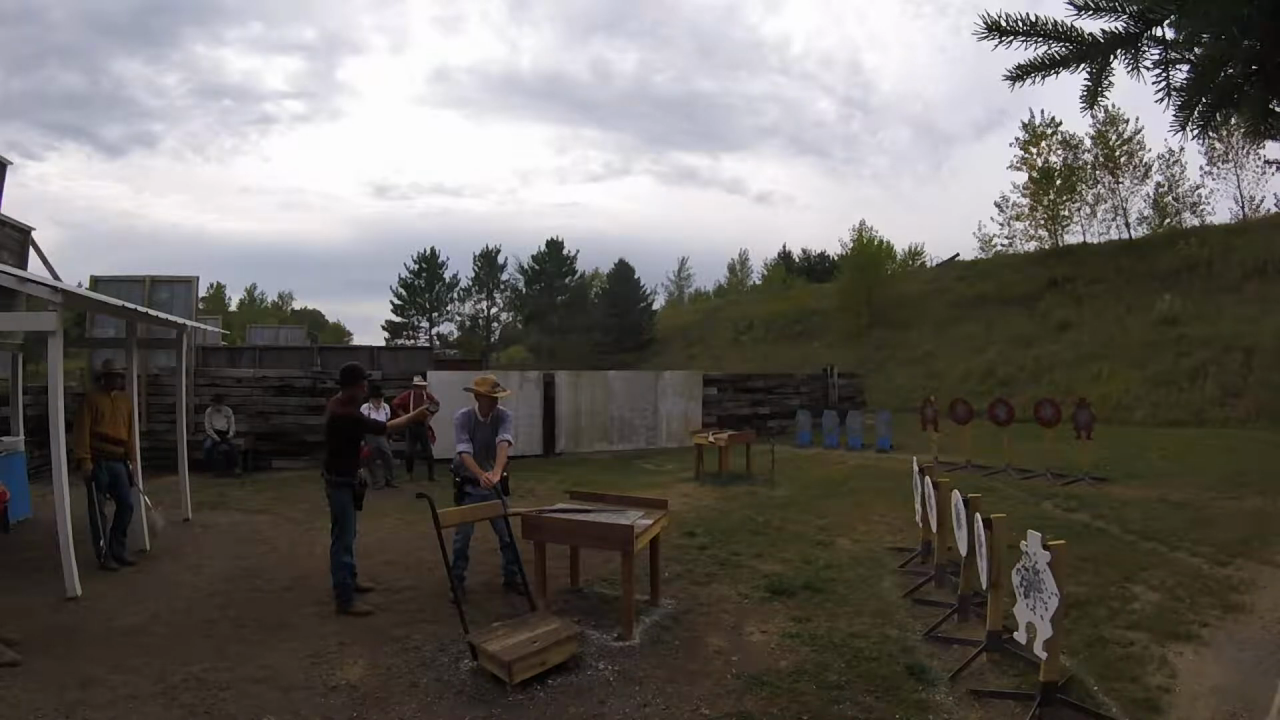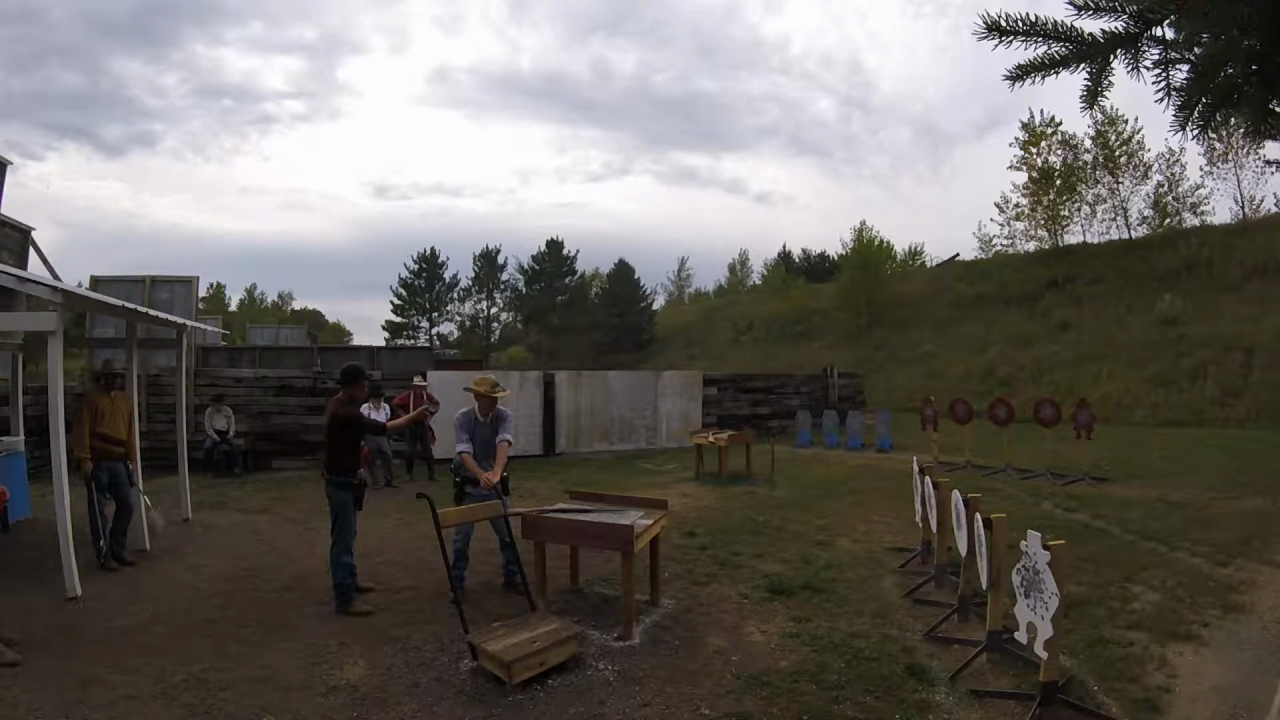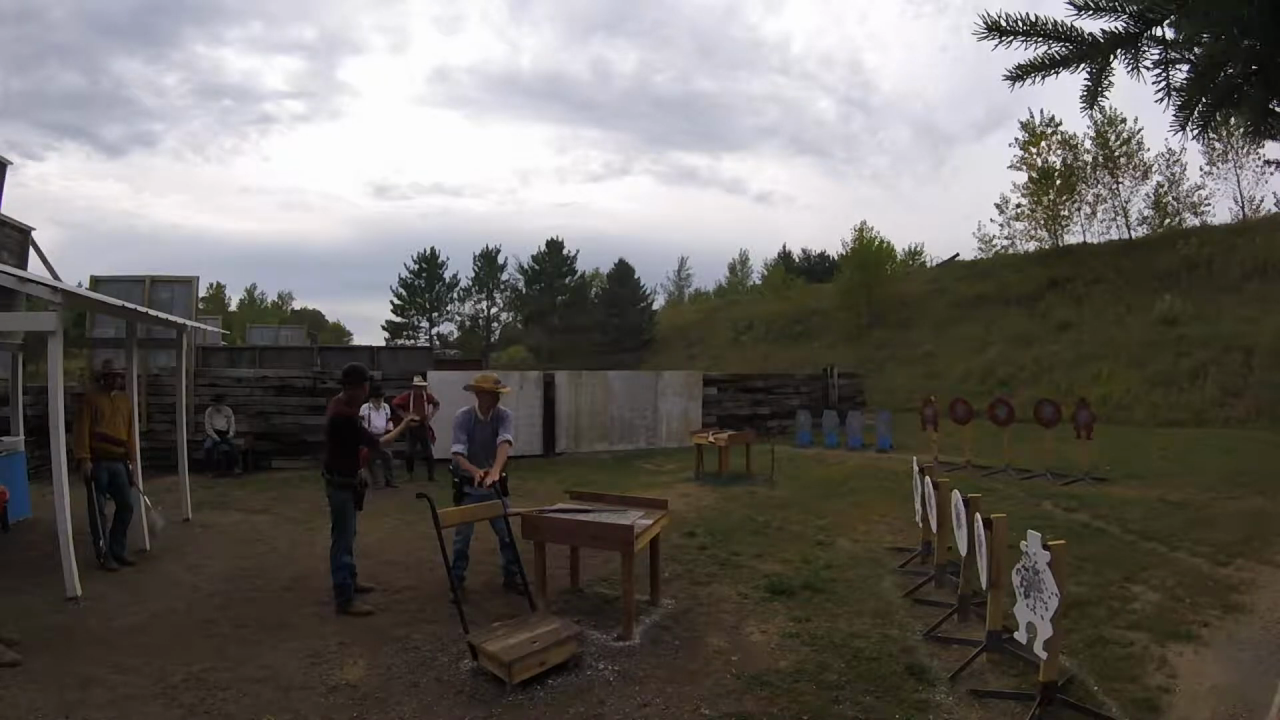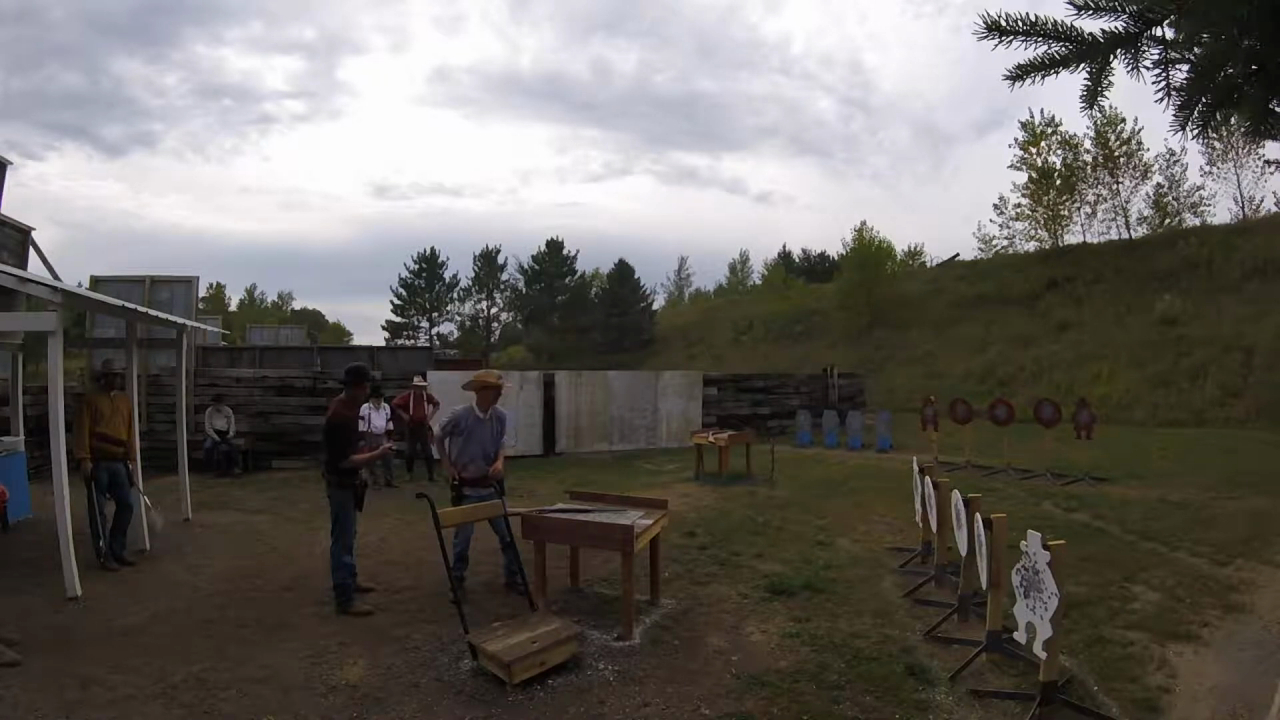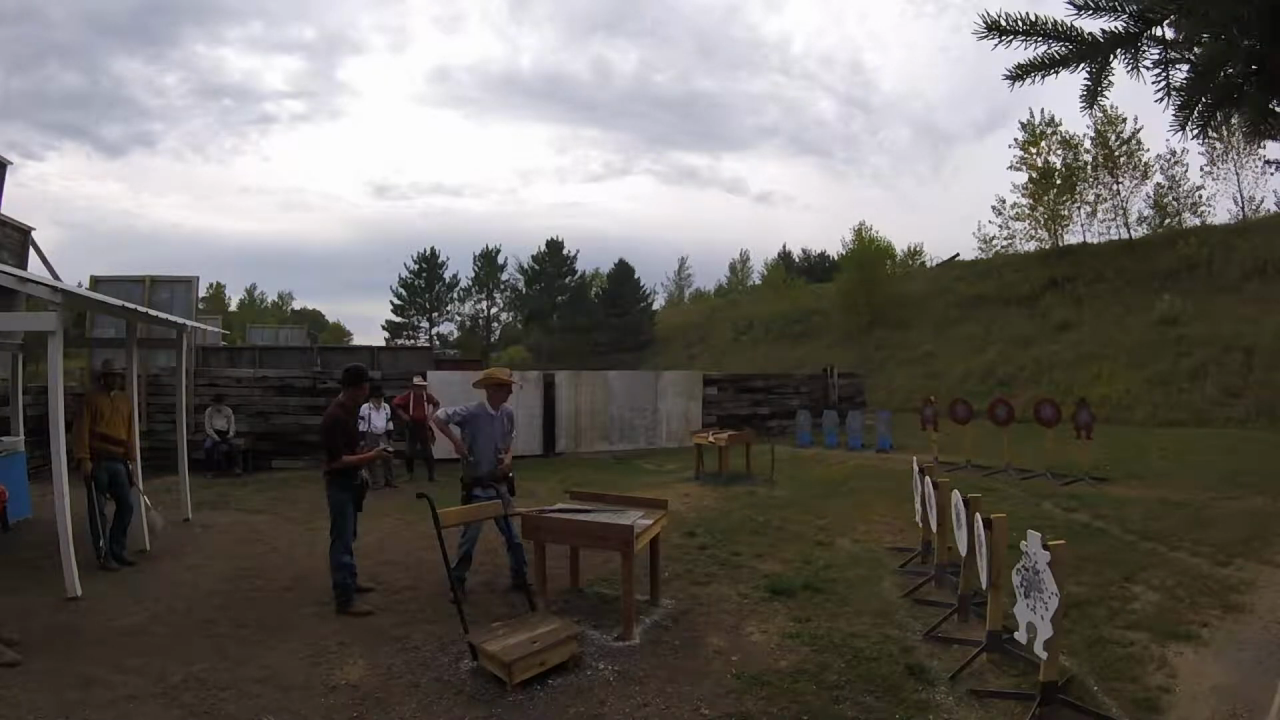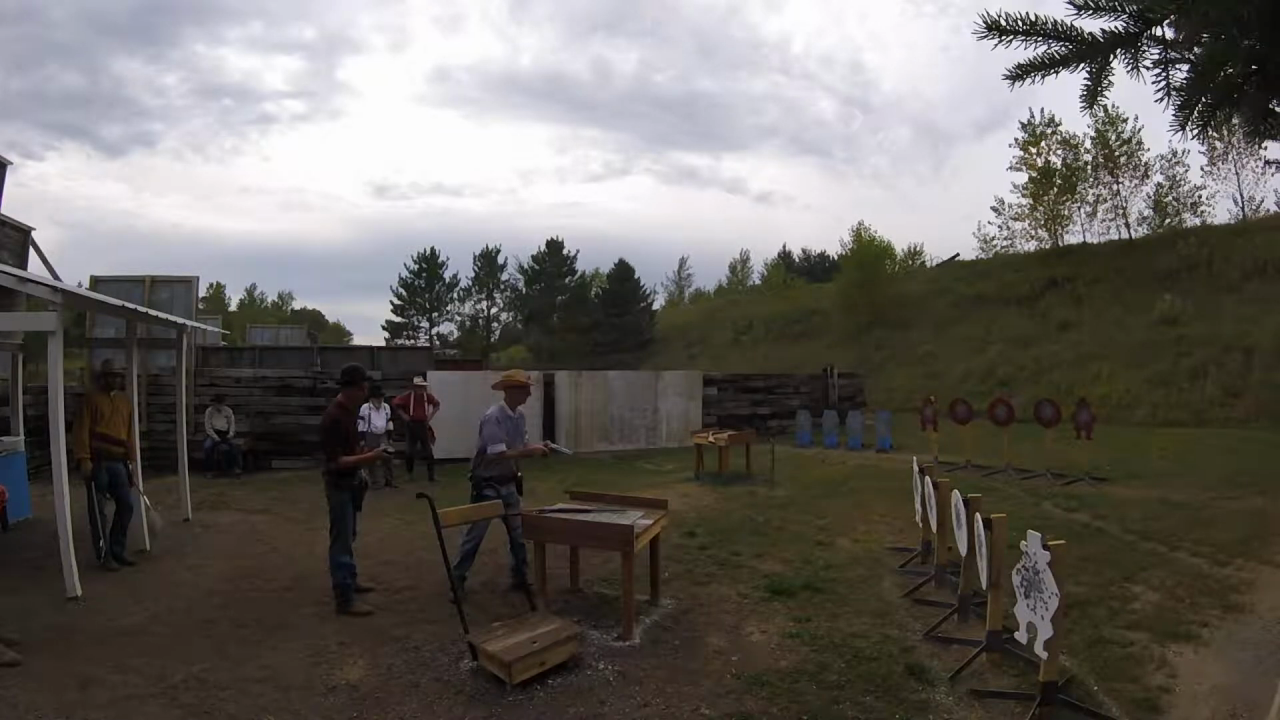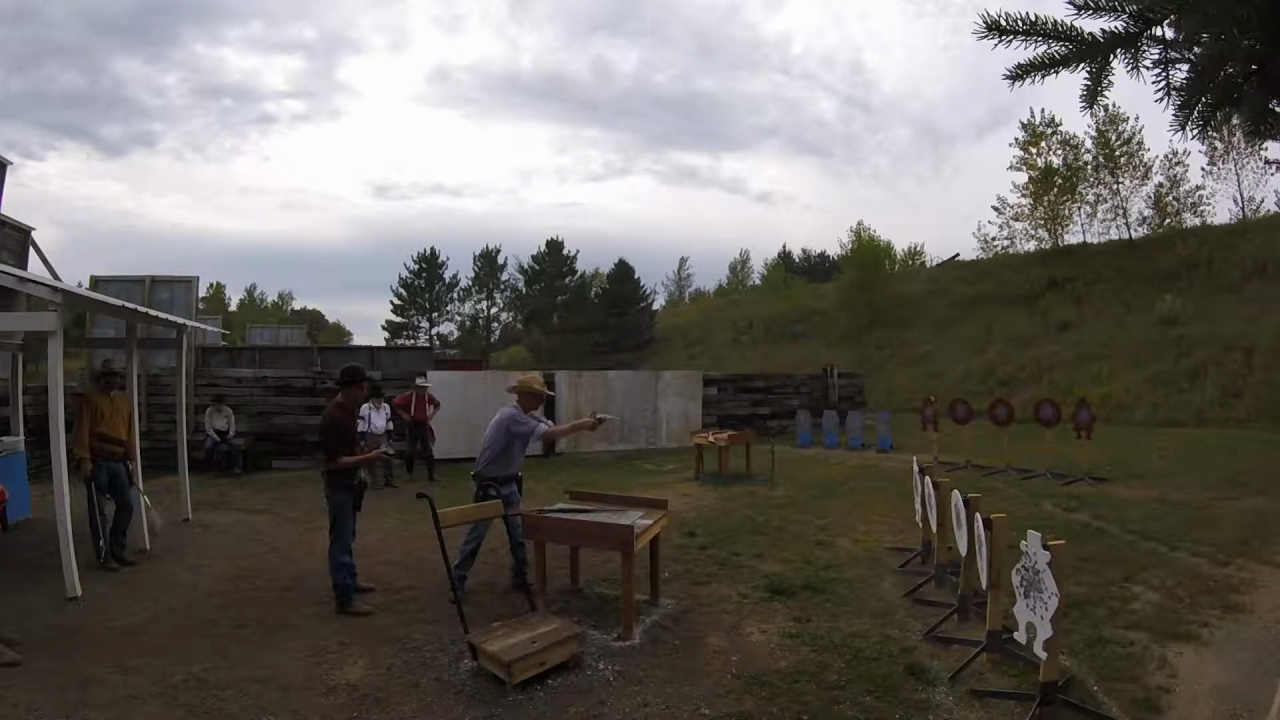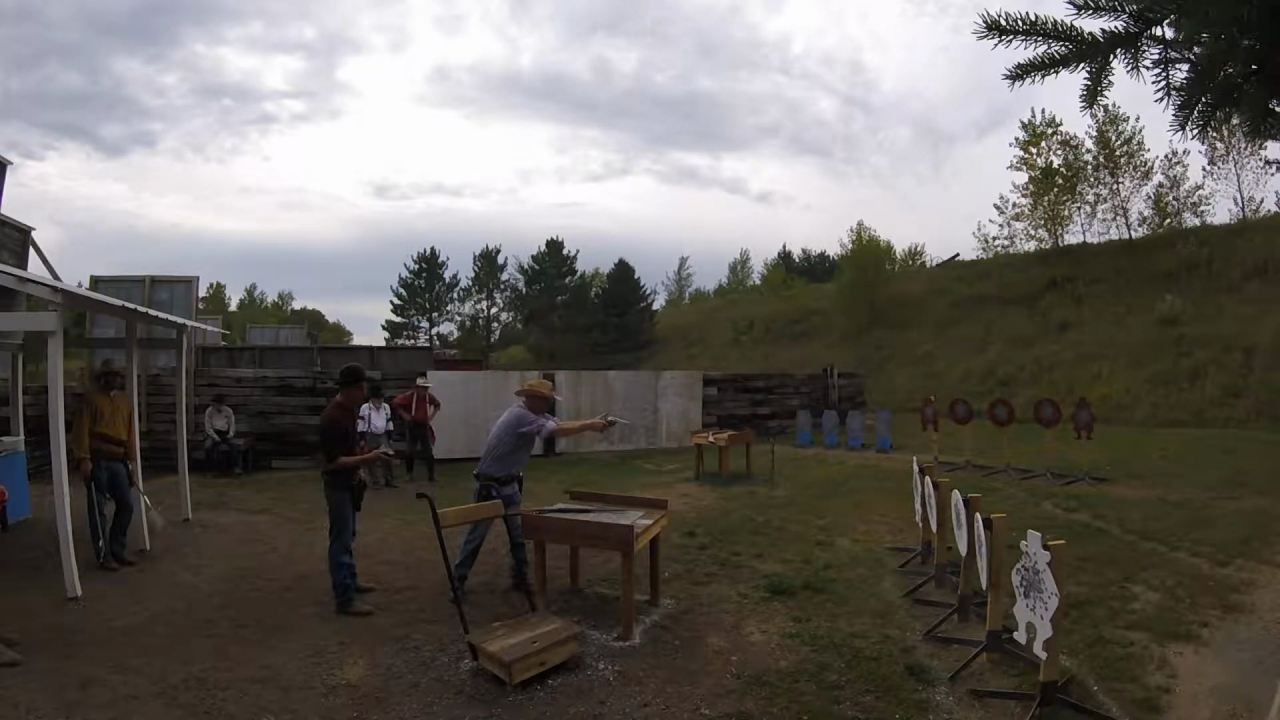
dt=0.3s
person 1, frame 1
left shoulder: (340, 404)
right shoulder: (344, 414)
right elbow: (383, 428)
right wrist: (415, 415)
left hip: (346, 478)
right hip: (340, 481)
left knee: (348, 535)
right knee: (342, 538)
left ankle: (349, 579)
right ankle: (344, 600)
person 1, frame 2
left shoulder: (340, 404)
right shoulder: (344, 414)
right elbow: (382, 428)
right wrist: (415, 416)
left hip: (346, 478)
right hip: (340, 482)
left knee: (348, 535)
right knee: (342, 539)
left ankle: (350, 580)
right ankle: (345, 600)
person 1, frame 3
left shoulder: (340, 405)
right shoulder: (342, 415)
right elbow: (376, 443)
right wrist: (402, 426)
left hip: (346, 479)
right hip: (340, 482)
left knee: (347, 536)
right knee: (342, 539)
left ankle: (349, 580)
right ankle: (344, 600)
person 1, frame 4
left shoulder: (346, 407)
right shoulder: (340, 416)
right elbow: (344, 460)
left wrist: (361, 449)
right wrist: (378, 454)
left hip: (349, 481)
right hip: (341, 483)
left knee: (348, 536)
right knee: (342, 539)
left ankle: (349, 580)
right ankle: (344, 600)
person 1, frame 5
left shoulder: (350, 409)
right shoulder: (335, 417)
right elbow: (336, 461)
left wrist: (366, 454)
right wrist: (370, 457)
left hip: (350, 481)
right hip: (339, 484)
left knee: (348, 536)
right knee: (341, 539)
left ankle: (350, 580)
right ankle: (344, 600)
person 1, frame 6
left shoulder: (350, 410)
right shoulder: (333, 417)
right elbow: (335, 461)
left wrist: (365, 453)
right wrist: (368, 457)
left hip: (350, 481)
right hip: (338, 484)
left knee: (348, 536)
right knee: (341, 540)
left ankle: (350, 580)
right ankle: (344, 600)
person 1, frame 7
left shoulder: (350, 410)
right shoulder: (333, 417)
right elbow: (335, 461)
left wrist: (364, 455)
right wrist: (368, 458)
left hip: (350, 482)
right hip: (338, 484)
left knee: (348, 537)
right knee: (341, 540)
left ankle: (350, 580)
right ankle: (344, 599)
person 1, frame 8
left shoulder: (350, 410)
right shoulder: (332, 417)
right elbow: (334, 461)
left wrist: (364, 454)
right wrist: (367, 458)
left hip: (349, 481)
right hip: (338, 484)
left knee: (348, 536)
right knee: (341, 540)
left ankle: (350, 580)
right ankle: (344, 599)
person 2, frame 1
left shoulder: (504, 416)
right shoulder: (462, 418)
left elbow: (503, 444)
right elbow: (464, 453)
left wrist: (496, 472)
right wrist: (481, 475)
left hip: (495, 484)
right hip: (469, 485)
left knee: (506, 533)
right knee: (463, 535)
left ankle: (511, 577)
right ankle: (457, 582)
person 2, frame 2
left shoulder: (504, 416)
right shoulder: (463, 418)
left elbow: (503, 444)
right elbow: (464, 453)
left wrist: (496, 472)
right wrist: (481, 475)
left hip: (495, 485)
right hip: (469, 486)
left knee: (507, 533)
right knee: (462, 535)
left ankle: (511, 577)
right ankle: (457, 582)
person 2, frame 3
left shoulder: (504, 415)
right shoulder: (463, 417)
left elbow: (504, 444)
right elbow: (458, 454)
left wrist: (495, 470)
right wrist: (474, 470)
left hip: (494, 485)
right hip: (468, 486)
left knee: (506, 533)
right knee: (463, 535)
left ankle: (511, 577)
right ankle: (457, 581)
person 2, frame 4
left shoulder: (500, 416)
right shoulder: (459, 415)
right elbow: (439, 438)
left wrist: (500, 462)
right wrist: (447, 464)
left hip: (491, 485)
right hip: (465, 488)
left knee: (506, 533)
right knee: (463, 536)
left ankle: (513, 578)
right ankle: (457, 582)
person 2, frame 5
left shoulder: (508, 413)
right shoulder: (472, 412)
right elbow: (438, 417)
left wrist: (508, 456)
right wrist: (455, 441)
left hip: (501, 484)
right hip: (476, 487)
left knee: (513, 535)
right knee: (470, 535)
left ankle: (519, 578)
right ankle: (457, 581)
person 2, frame 6
left shoulder: (520, 415)
right shoulder: (493, 417)
right elbow: (499, 454)
left wrist: (534, 449)
right wrist: (529, 452)
left hip: (509, 484)
right hip: (487, 486)
left knee: (518, 534)
right knee: (475, 535)
left ankle: (520, 578)
right ankle: (458, 580)
person 2, frame 7
left shoulder: (527, 415)
right shoulder: (511, 416)
left elbow: (552, 428)
right elbow: (549, 434)
left wrist: (584, 423)
right wrist: (580, 425)
left hip: (509, 484)
right hip: (488, 485)
left knee: (518, 534)
right knee: (477, 534)
left ankle: (520, 578)
right ankle: (458, 580)
person 2, frame 8
left shoulder: (533, 415)
right shoulder: (520, 416)
left elbow: (560, 425)
right elbow: (557, 432)
left wrist: (591, 423)
right wrist: (589, 425)
left hip: (509, 484)
right hip: (490, 485)
left knee: (518, 533)
right knee: (477, 534)
left ankle: (520, 578)
right ankle: (458, 580)
person 3, frame 1
left shoulder: (125, 399)
right shoulder: (92, 398)
right elbow: (82, 430)
left wrist: (131, 459)
right wrist: (84, 459)
left hip: (118, 462)
right hip: (97, 462)
left knee: (126, 505)
right knee: (98, 510)
left ankle: (117, 550)
right ankle: (104, 556)
person 3, frame 2
left shoulder: (125, 400)
right shoulder: (92, 398)
right elbow: (82, 430)
left wrist: (130, 458)
right wrist: (84, 459)
left hip: (118, 462)
right hip: (97, 462)
left knee: (126, 506)
right knee: (98, 510)
left ankle: (117, 550)
right ankle: (104, 555)
person 3, frame 3
left shoulder: (125, 400)
right shoulder: (92, 399)
right elbow: (81, 430)
left wrist: (130, 459)
right wrist: (83, 459)
left hip: (118, 462)
right hip: (97, 462)
left knee: (126, 506)
right knee: (98, 510)
left ankle: (117, 550)
right ankle: (104, 555)
person 3, frame 4
left shoulder: (125, 400)
right shoulder: (91, 399)
right elbow: (81, 430)
left wrist: (130, 459)
right wrist: (83, 459)
left hip: (118, 462)
right hip: (97, 462)
left knee: (126, 506)
right knee: (98, 510)
left ankle: (117, 550)
right ankle: (104, 556)
person 3, frame 5
left shoulder: (125, 400)
right shoulder: (92, 399)
right elbow: (81, 430)
left wrist: (130, 459)
right wrist: (83, 459)
left hip: (118, 462)
right hip: (97, 462)
left knee: (126, 506)
right knee: (98, 510)
left ankle: (117, 550)
right ankle: (104, 555)
person 3, frame 6
left shoulder: (125, 400)
right shoulder: (92, 398)
right elbow: (81, 430)
left wrist: (130, 458)
right wrist: (83, 459)
left hip: (118, 462)
right hip: (97, 462)
left knee: (126, 506)
right knee: (98, 510)
left ankle: (117, 550)
right ankle: (104, 555)
person 3, frame 7
left shoulder: (124, 401)
right shoulder: (91, 398)
right elbow: (81, 429)
left wrist: (130, 458)
right wrist: (83, 459)
left hip: (118, 462)
right hip: (97, 462)
left knee: (126, 506)
right knee: (98, 510)
left ankle: (117, 550)
right ankle: (104, 556)
person 3, frame 8
left shoulder: (124, 400)
right shoulder: (91, 398)
right elbow: (81, 429)
left wrist: (130, 458)
right wrist: (83, 459)
left hip: (118, 462)
right hip: (97, 462)
left knee: (126, 506)
right knee: (98, 510)
left ankle: (117, 550)
right ankle: (104, 555)
